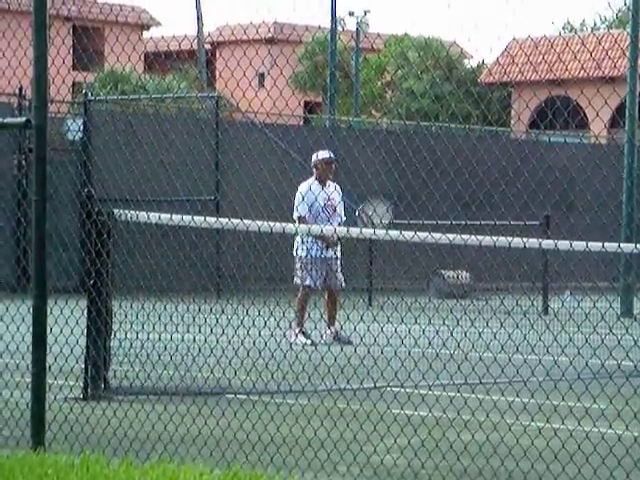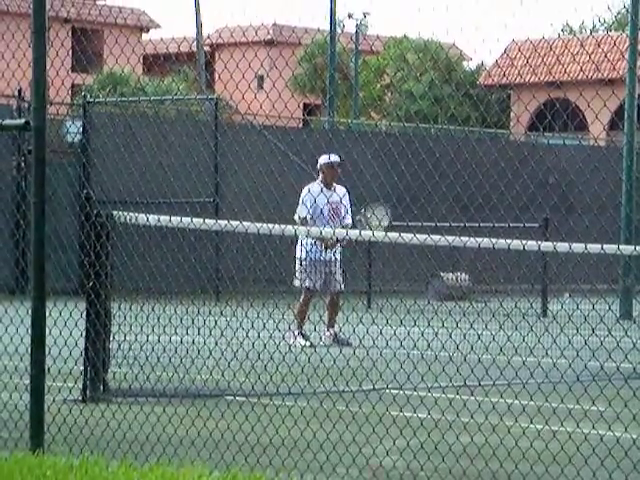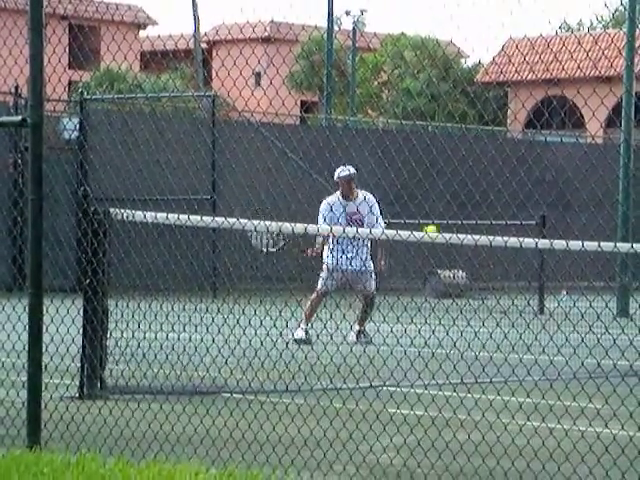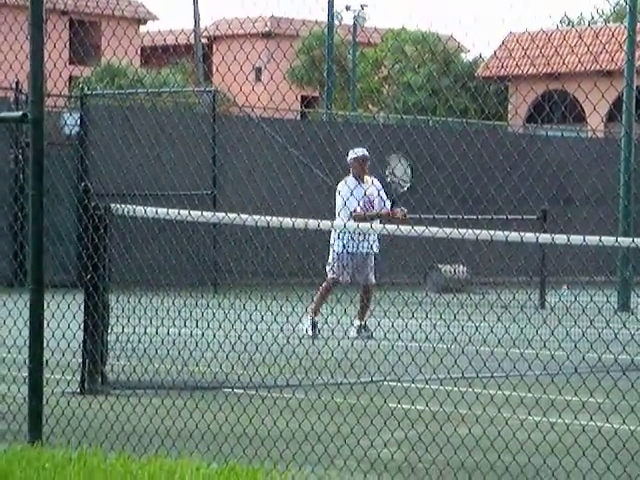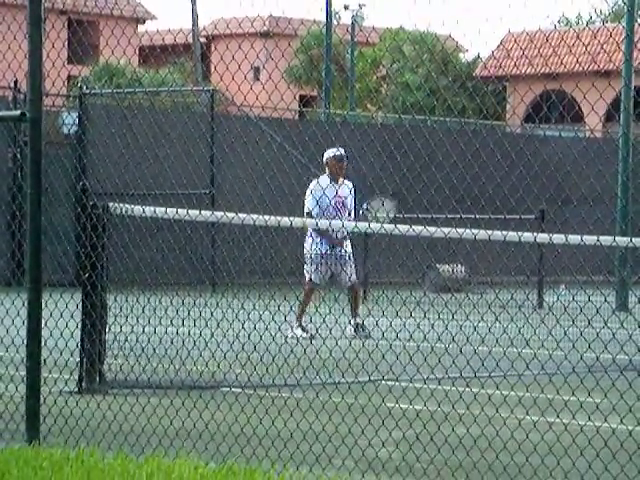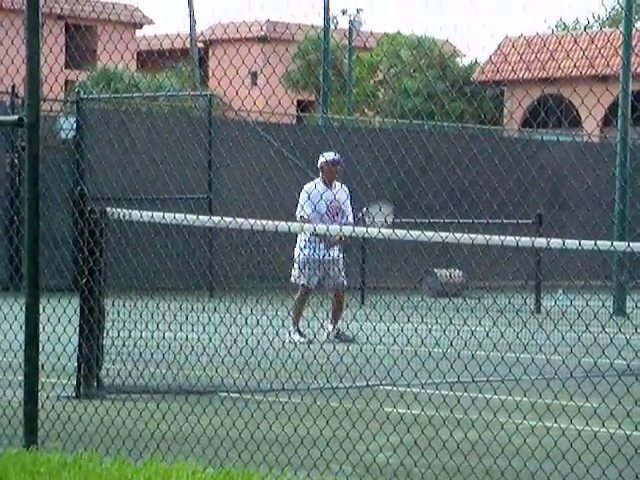
dt=0.5s
person 1, frame 1
left shoulder: (336, 189)
right shoulder: (307, 189)
right elbow: (301, 220)
left wrist: (338, 235)
right wrist: (323, 237)
left hip: (332, 250)
right hip: (310, 249)
left knee: (334, 290)
right knee: (305, 289)
left ankle: (331, 330)
right ankle: (298, 330)
person 1, frame 2
left shoulder: (342, 192)
right shoulder: (311, 191)
left elbow: (346, 223)
right elbow: (302, 222)
right wrist: (323, 239)
left hip: (333, 253)
right hip: (312, 252)
left knee: (335, 293)
right knee: (308, 292)
left ankle: (330, 332)
right ankle: (297, 332)
person 1, frame 3
left shoulder: (368, 200)
right shoulder: (329, 204)
left elbow: (378, 229)
left wrist: (381, 255)
right wrist: (318, 248)
left hip: (362, 258)
right hip: (337, 258)
left knee: (370, 295)
right knee: (322, 291)
left ankle: (358, 330)
right ankle: (303, 327)
person 1, frame 4
left shoulder: (374, 183)
right shoulder: (345, 186)
left elbow: (385, 209)
right elbow: (356, 216)
left wrist: (395, 213)
right wrist: (380, 214)
left hip: (366, 245)
right hip: (345, 243)
left knee: (368, 286)
right knee: (332, 281)
left ankle: (359, 325)
right ankle: (311, 318)
person 1, frame 5
left shoulder: (348, 186)
right shoulder: (317, 185)
left elbow: (349, 217)
right elbow: (309, 216)
left wrist: (345, 235)
right wrist: (327, 237)
left hip: (342, 246)
right hip: (319, 246)
left knee: (353, 285)
right knee: (311, 284)
left ankle: (355, 323)
right ankle: (297, 324)
person 1, frame 6
left shoulder: (343, 191)
right shoulder: (311, 189)
left elbow: (347, 222)
right elbow: (303, 220)
left wrist: (342, 237)
right wrist: (323, 237)
left hip: (334, 250)
right hip: (310, 249)
left knee: (339, 290)
right knee: (305, 289)
left ankle: (333, 329)
right ankle: (294, 329)
